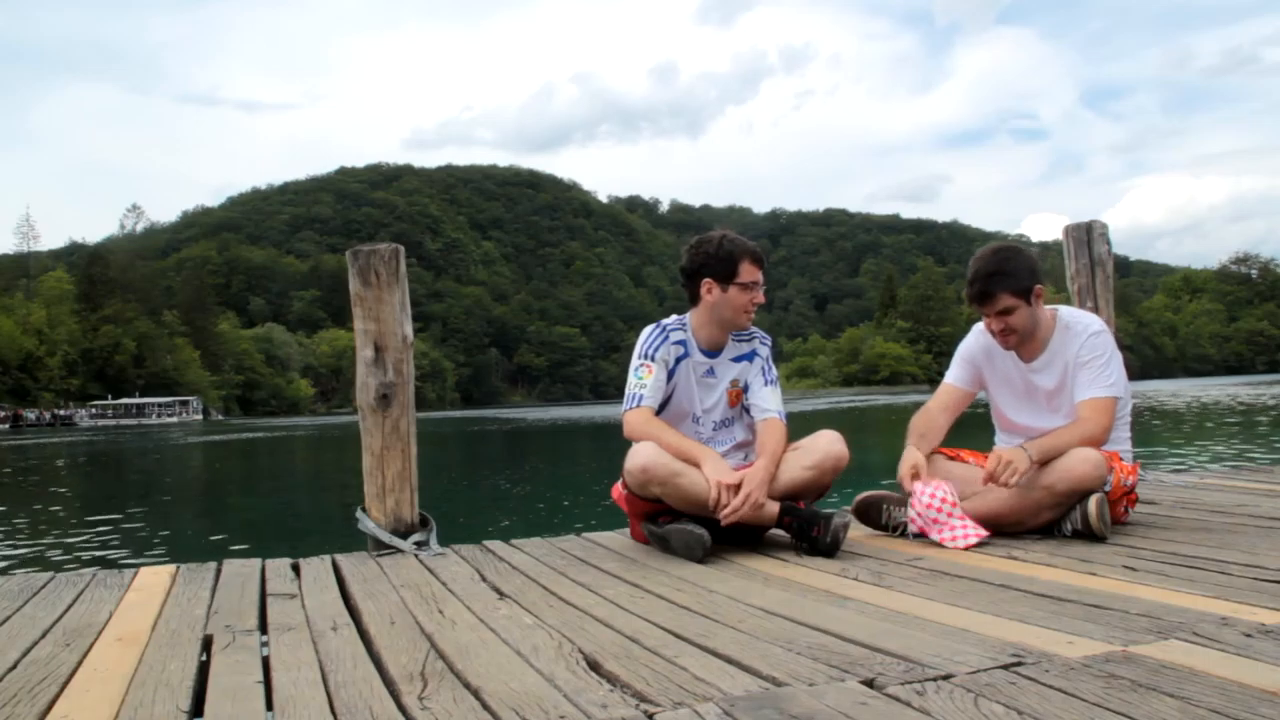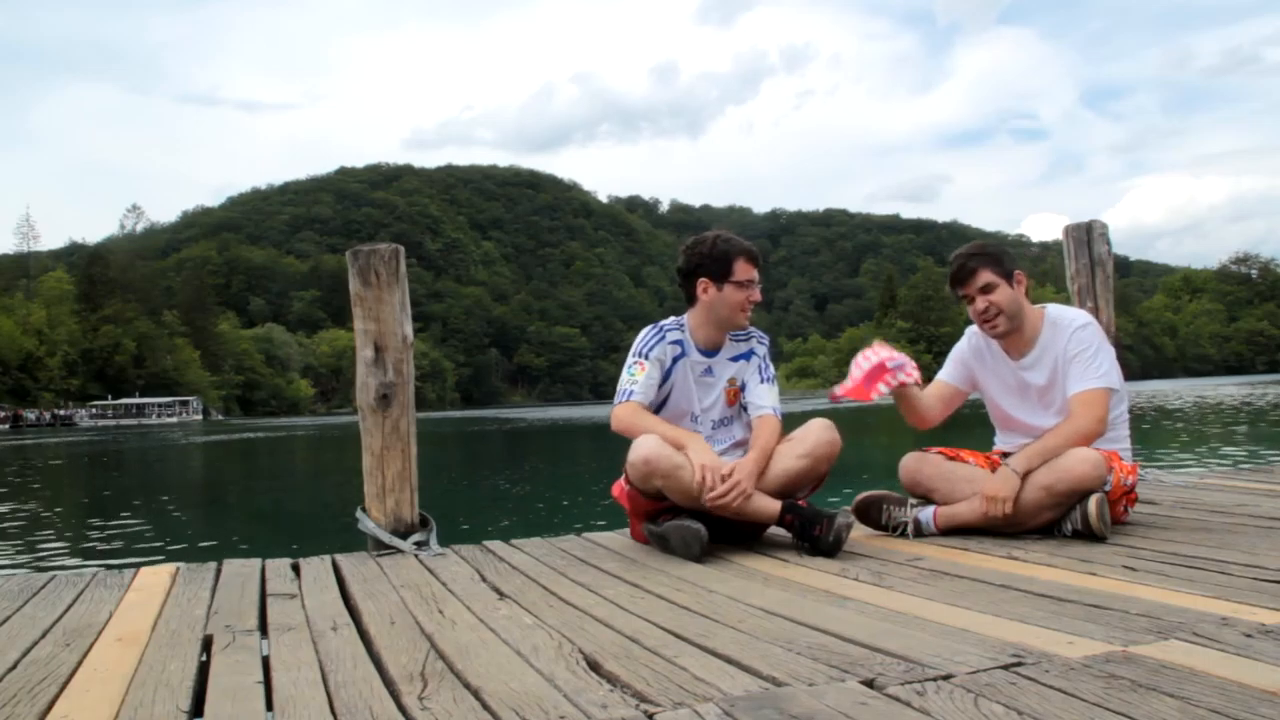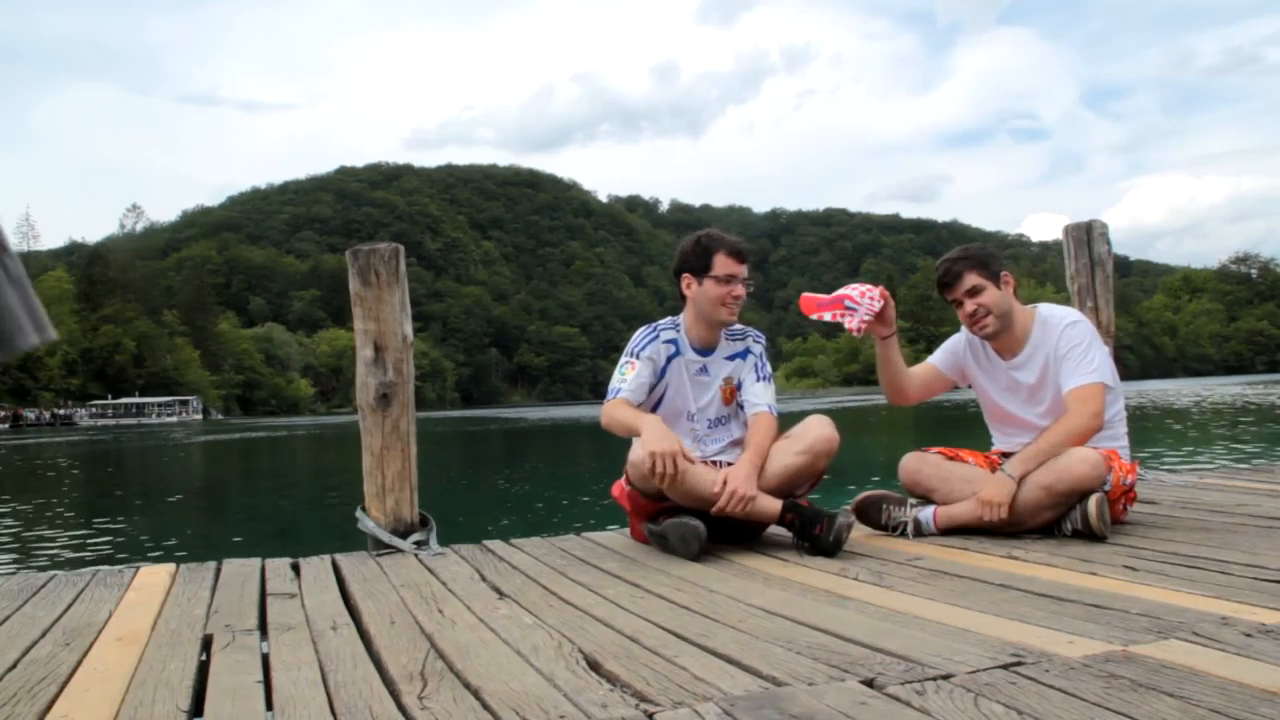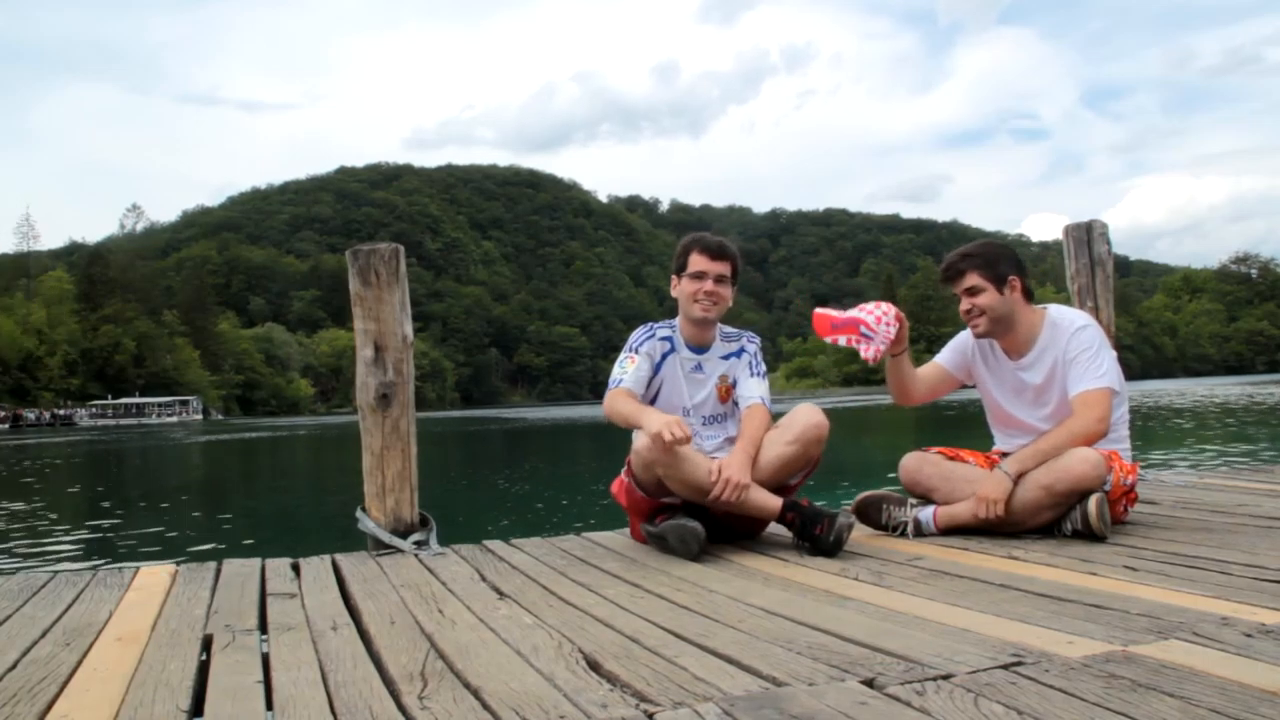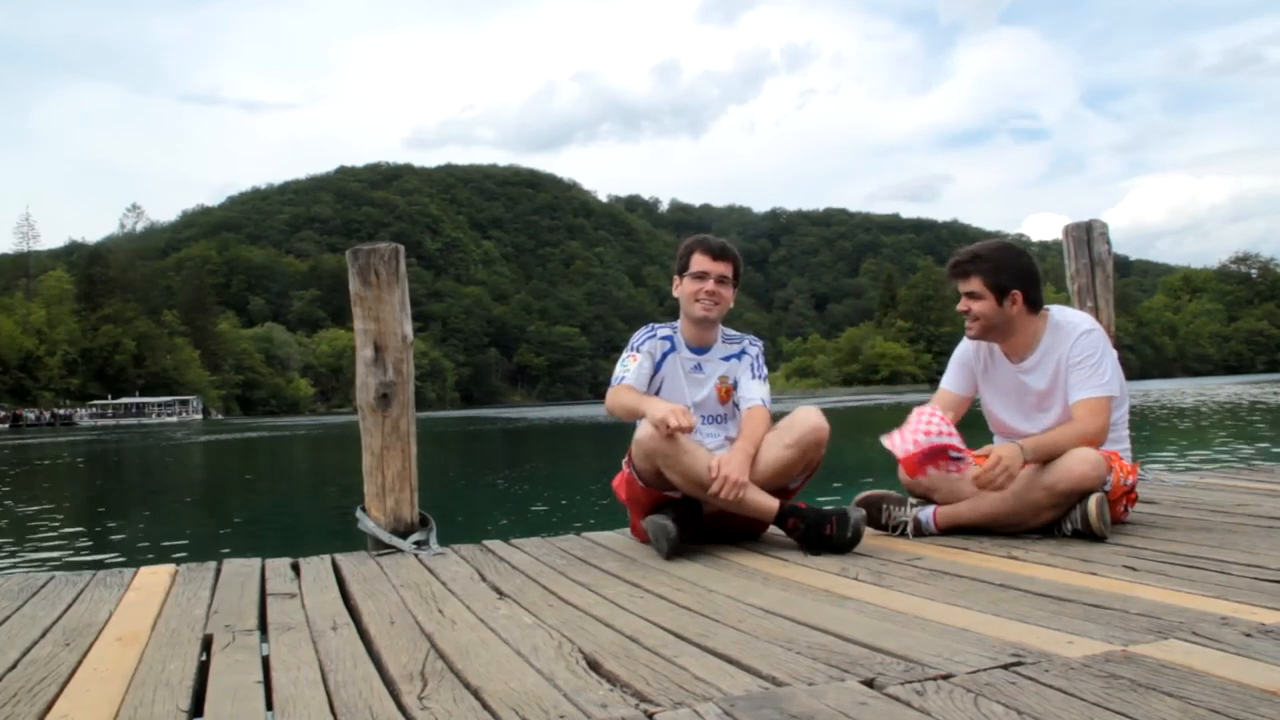
dt=0.4s
person 1, frame 1
left shoulder: (755, 345)
right shoulder: (660, 338)
left elbow: (771, 419)
right elbow: (635, 422)
left wrist: (761, 471)
right wrist: (708, 459)
left hip: (738, 479)
right hip: (673, 483)
left knee: (831, 447)
right knee: (643, 461)
left ankle: (687, 519)
right ankle: (793, 518)
person 1, frame 2
left shoulder: (753, 345)
right shoulder: (658, 340)
left elbow: (767, 418)
right elbow: (623, 417)
left wrist: (751, 464)
right wrist: (692, 442)
left hip: (734, 478)
right hip: (673, 483)
left knee: (823, 434)
right knee: (648, 452)
left ankle: (690, 520)
right ankle: (796, 517)
person 1, frame 3
left shoulder: (749, 344)
right shoulder: (653, 341)
left elbow: (763, 415)
right elbow: (612, 412)
left wrist: (748, 466)
right wrist: (650, 425)
left hip: (732, 481)
right hip: (671, 483)
left knee: (821, 431)
right knee: (646, 456)
left ankle: (690, 519)
right ankle: (796, 516)
person 1, frame 4
left shoulder: (745, 346)
right shoulder: (649, 340)
left elbow: (757, 409)
right elbow: (614, 402)
left wrist: (741, 456)
right wrist: (650, 416)
left hip: (728, 476)
right hip: (664, 489)
left knee: (810, 419)
right knee: (652, 444)
left ankle: (685, 520)
right ankle: (796, 515)
person 1, frame 5
left shoulder: (746, 349)
right shoulder: (651, 340)
left elbow: (757, 412)
right elbow: (616, 399)
left wrist: (740, 455)
right wrist: (652, 404)
left hip: (731, 484)
right hip: (663, 489)
left knee: (811, 423)
right knee: (654, 433)
left ankle: (685, 518)
right ankle: (796, 519)
person 2, frame 1
left shoulder: (1087, 334)
right shoulder: (980, 341)
left elbow: (1095, 428)
right elbow: (939, 411)
left wrist: (1028, 452)
right wrist: (913, 449)
left hip: (1095, 468)
right hip: (1013, 467)
left knee: (1083, 465)
right knee: (919, 466)
right ankle: (1057, 512)
person 2, frame 2
left shoulder: (1076, 329)
right shoulder: (973, 344)
left elbow: (1090, 423)
right elbow: (927, 414)
left wrist: (1015, 468)
right wrist: (901, 384)
left hip: (1094, 465)
right hip: (1015, 466)
left knee: (1082, 466)
right knee: (915, 466)
left ankle: (927, 519)
right ankle: (1058, 511)
person 2, frame 3
left shoulder: (1067, 327)
right shoulder: (966, 346)
left elbow: (1087, 418)
right elbow: (903, 394)
left wrist: (1011, 473)
right wrist: (886, 336)
left hip: (1095, 464)
right hip: (1013, 465)
left knee: (1082, 465)
right knee: (914, 467)
left ankle: (927, 518)
right ankle: (1062, 510)
person 2, frame 4
left shoulder: (1076, 331)
right shoulder: (973, 342)
left elbow: (1093, 423)
right elbow: (910, 394)
left wrist: (1008, 470)
right wrist: (896, 349)
left hip: (1093, 467)
right hip: (1015, 468)
left knee: (1082, 466)
right knee: (915, 467)
left ankle: (927, 519)
right ankle: (1061, 511)
person 2, frame 5
left shoulder: (1079, 334)
right shoulder: (975, 345)
left elbow: (1092, 430)
left wrist: (1020, 450)
left hip: (1097, 469)
right hip: (1013, 468)
left knee: (1083, 466)
left ankle: (927, 518)
right ankle: (1057, 513)
